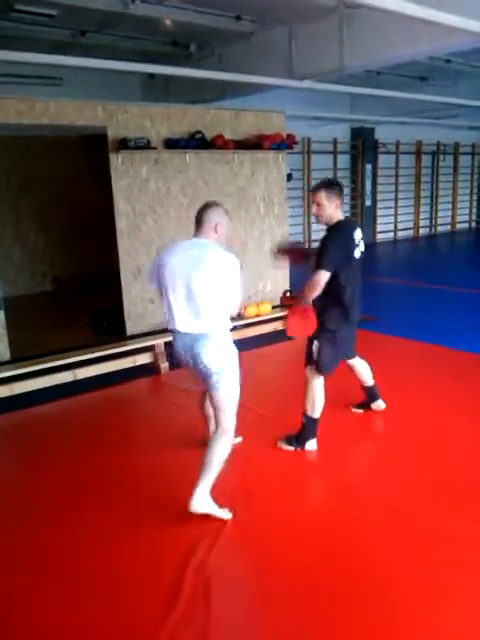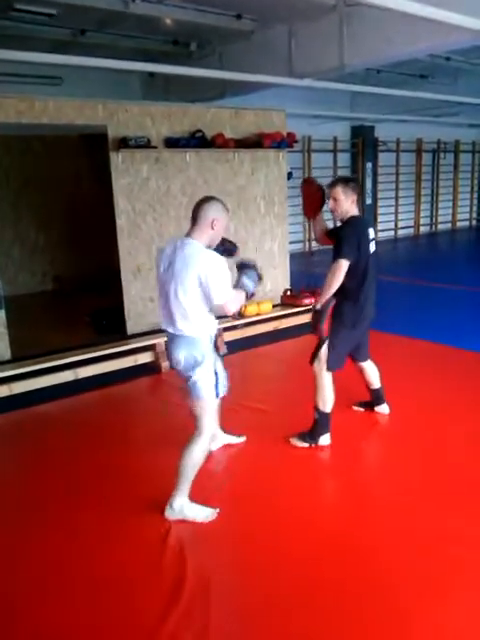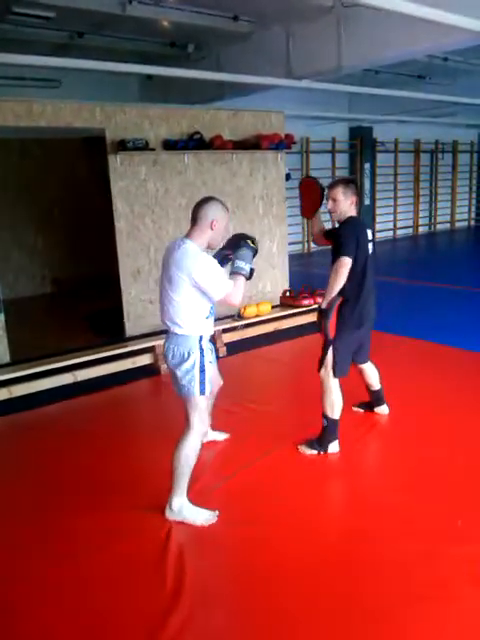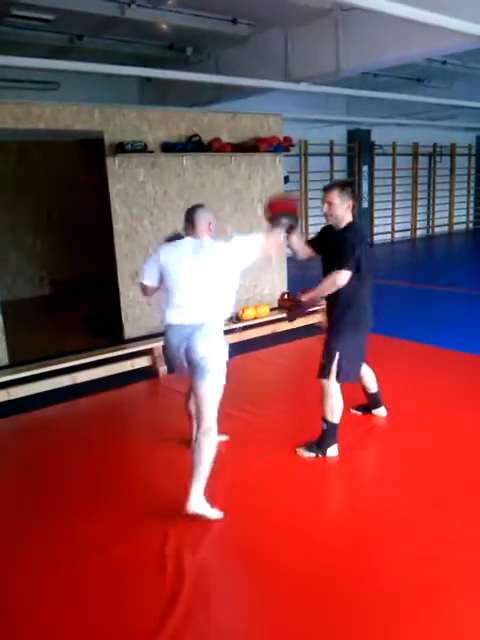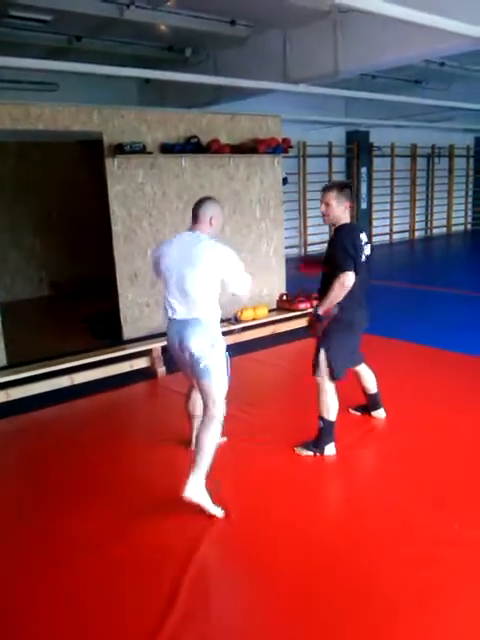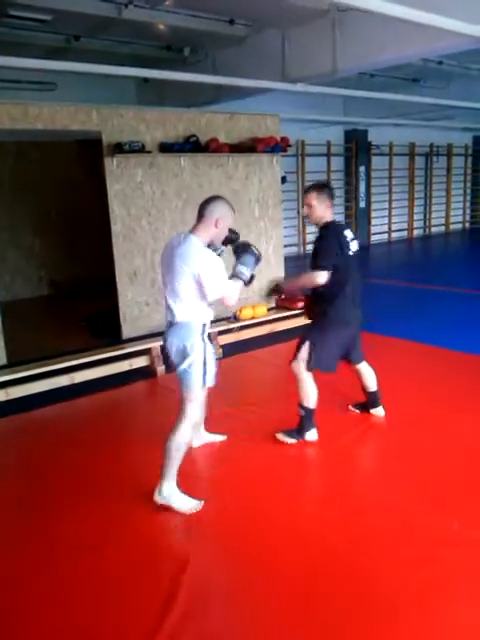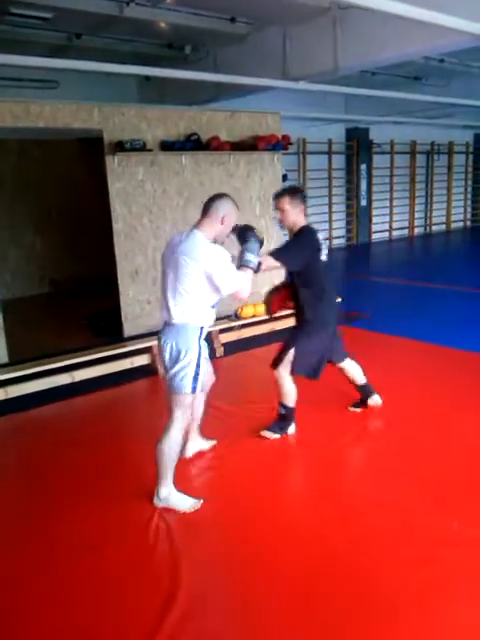
dt=0.2s
person 1, frame 1
left shoulder: (167, 256)
right shoulder: (225, 260)
left elbow: (162, 290)
right elbow: (232, 309)
left hip: (183, 341)
right hip: (214, 343)
left knee: (211, 387)
right knee: (227, 424)
left ankle: (215, 436)
right ankle: (202, 496)
person 1, frame 2
left shoulder: (167, 251)
right shoulder: (209, 260)
right elbow: (228, 306)
right wrist: (246, 283)
left hip: (177, 341)
right hip: (196, 346)
left knee: (212, 391)
right knee: (204, 430)
left ankle: (217, 435)
right ankle: (178, 503)
person 1, frame 3
left shoulder: (177, 248)
right shoulder: (198, 261)
right elbow: (233, 297)
left wrist: (222, 257)
right wrist: (242, 260)
left hip: (190, 339)
right hip: (190, 345)
left knee: (213, 385)
right knee: (195, 426)
left ankle: (206, 431)
right ankle: (177, 504)
person 1, frame 4
left shoulder: (164, 252)
right shoulder: (224, 249)
left elbow: (147, 289)
right elbow: (269, 242)
right wrist: (280, 233)
left hip: (175, 335)
right hip: (206, 336)
left knee: (197, 387)
right knee: (209, 417)
left ankle: (200, 438)
right ankle: (197, 496)
person 1, frame 5
left shoulder: (167, 247)
right shoulder: (219, 252)
right elbow: (243, 290)
right wrist: (236, 277)
left hip: (176, 329)
right hip: (202, 331)
left knee: (197, 384)
right knee: (215, 410)
left ankle: (198, 438)
right ankle: (196, 484)
person 1, frame 6
left shoulder: (176, 244)
right shoulder: (204, 258)
right elbow: (230, 298)
left wrist: (216, 246)
right wrist: (244, 265)
left hip: (177, 330)
right hip: (191, 334)
left knee: (201, 386)
right knee: (190, 414)
left ankle: (198, 435)
right ankle: (167, 489)
person 1, frame 7
left shoulder: (178, 241)
right shoulder: (209, 254)
right elbow: (242, 291)
right wrist: (249, 252)
left hip: (180, 330)
right hip: (187, 336)
left knee: (206, 381)
right knee: (180, 418)
left ankle: (194, 440)
right ankle: (165, 492)
person 2, frame 1
left shoulder: (336, 237)
right shoulder: (351, 228)
left elbow: (319, 280)
left wrist: (302, 303)
right wrist: (301, 252)
left hip: (333, 314)
right hip: (347, 309)
left knee: (314, 372)
right knee: (350, 356)
left ankle: (307, 436)
right ankle: (374, 399)
person 2, frame 2
left shoulder: (350, 230)
right shoulder: (361, 226)
left elbow: (340, 268)
right elbow: (323, 237)
left wrist: (320, 304)
right wrist: (315, 213)
left hip: (348, 311)
right hip: (362, 308)
left knee: (321, 367)
right knee: (361, 358)
left ankle: (320, 432)
right ankle: (379, 402)
person 2, frame 3
left shoulder: (348, 228)
right shoulder: (358, 228)
left elbow: (342, 266)
right elbow: (319, 238)
left wrist: (326, 303)
right wrist: (313, 211)
left hip: (349, 313)
right hip: (362, 310)
left knee: (328, 374)
right knee: (361, 360)
left ankle: (329, 439)
right ankle: (378, 403)
person 2, frame 4
left shoulder: (353, 236)
right shoulder: (331, 233)
left elbow: (340, 277)
right elbow: (303, 251)
left wrist: (305, 299)
left hip: (349, 318)
right hip: (355, 316)
left knee: (330, 379)
right knee: (356, 363)
left ankle: (328, 443)
right ankle: (376, 405)
person 2, frame 5
left shoulder: (342, 238)
right shoulder: (355, 233)
left elbow: (346, 279)
left wrist: (321, 311)
right wrist: (325, 265)
left hip: (341, 320)
right hip: (355, 315)
left knee: (324, 377)
right knee: (355, 363)
left ankle: (325, 442)
right ankle: (375, 406)
person 2, frame 6
left shoulder: (328, 236)
right shoulder: (344, 232)
left elbow: (319, 277)
left wrist: (284, 285)
right wrist: (313, 300)
left hip: (333, 315)
right hip: (350, 311)
left knee: (300, 366)
right knee: (357, 360)
left ankle: (306, 428)
right ankle: (374, 404)
person 2, frame 7
left shoulder: (302, 240)
right shoulder: (307, 236)
left elbow: (268, 262)
right wrist: (285, 288)
left hip: (314, 320)
right hip: (325, 313)
left knee: (282, 370)
right knee: (340, 359)
left ankle: (286, 422)
right ankle: (370, 396)
